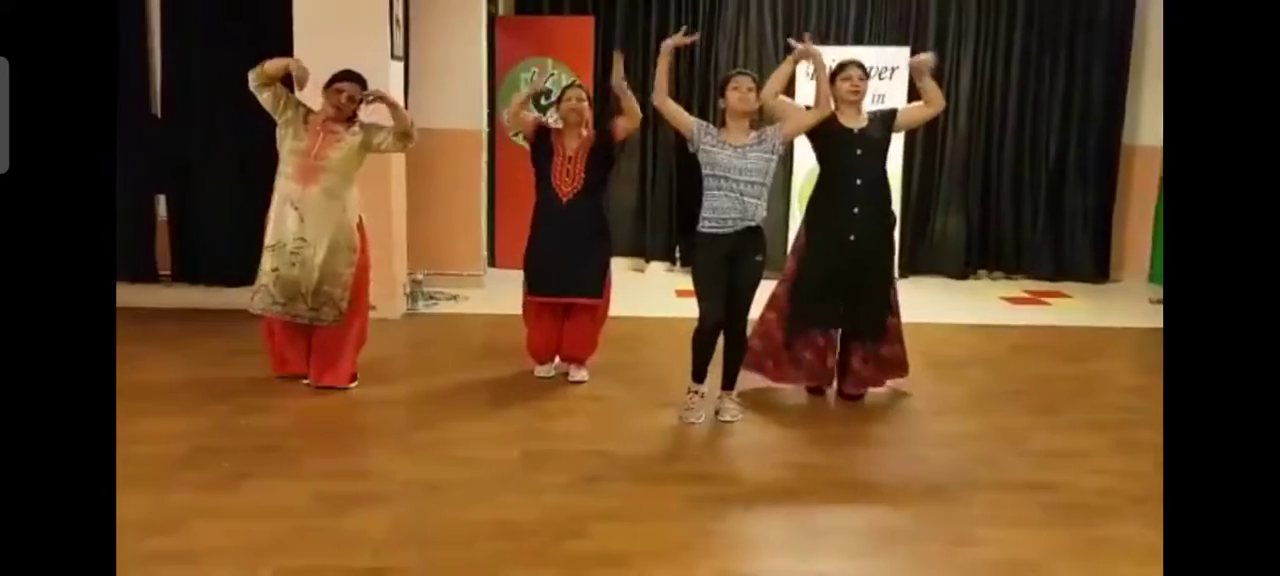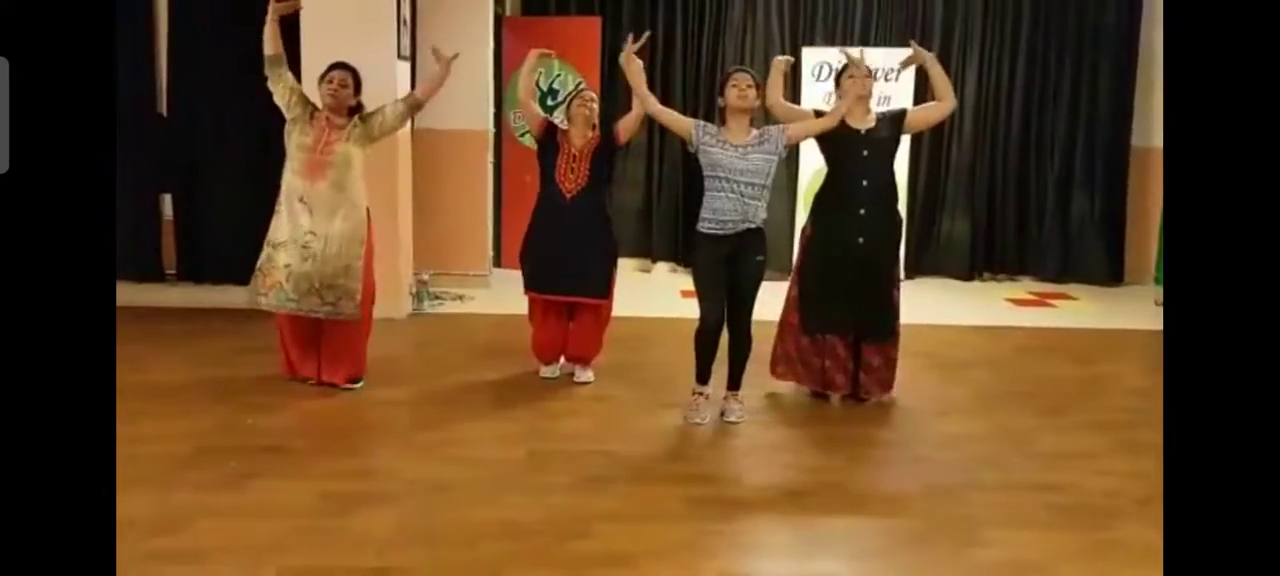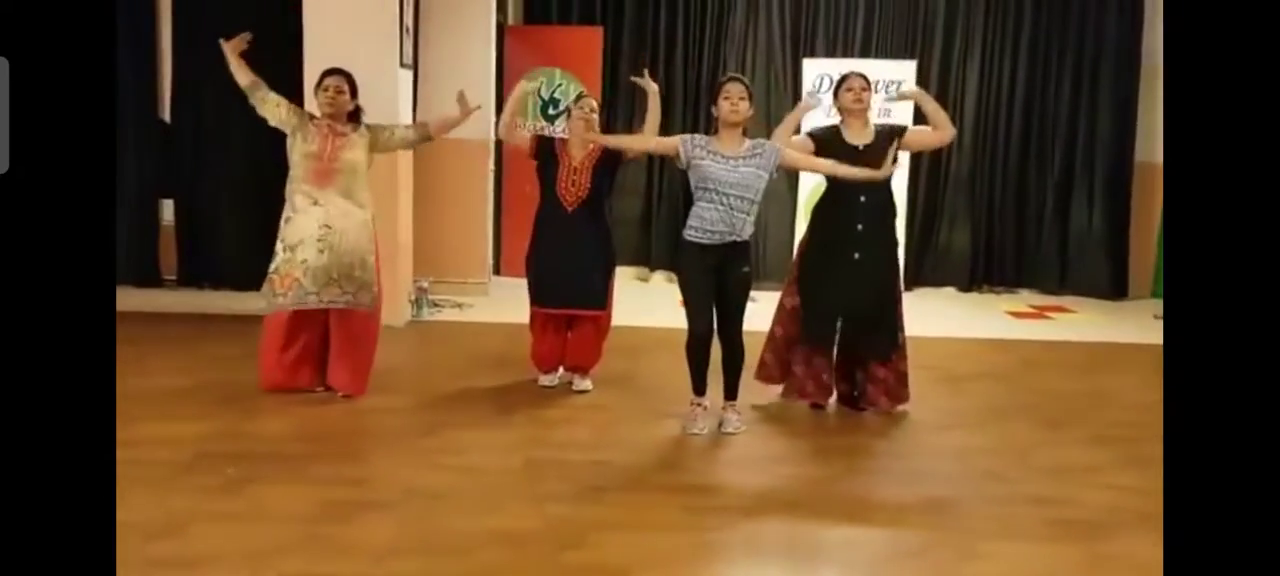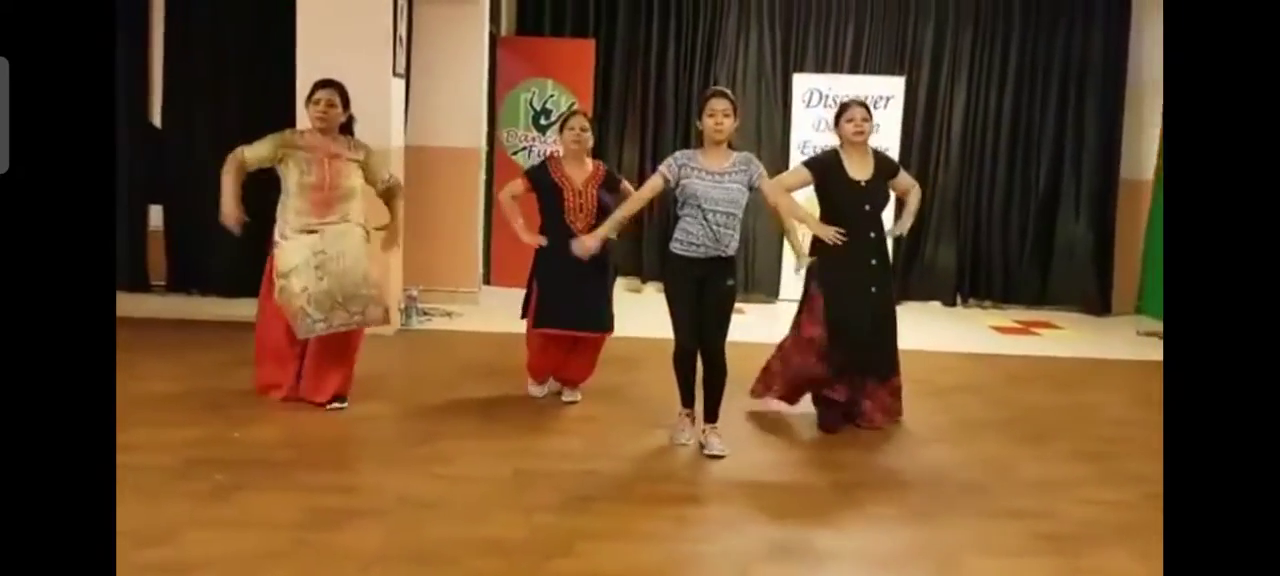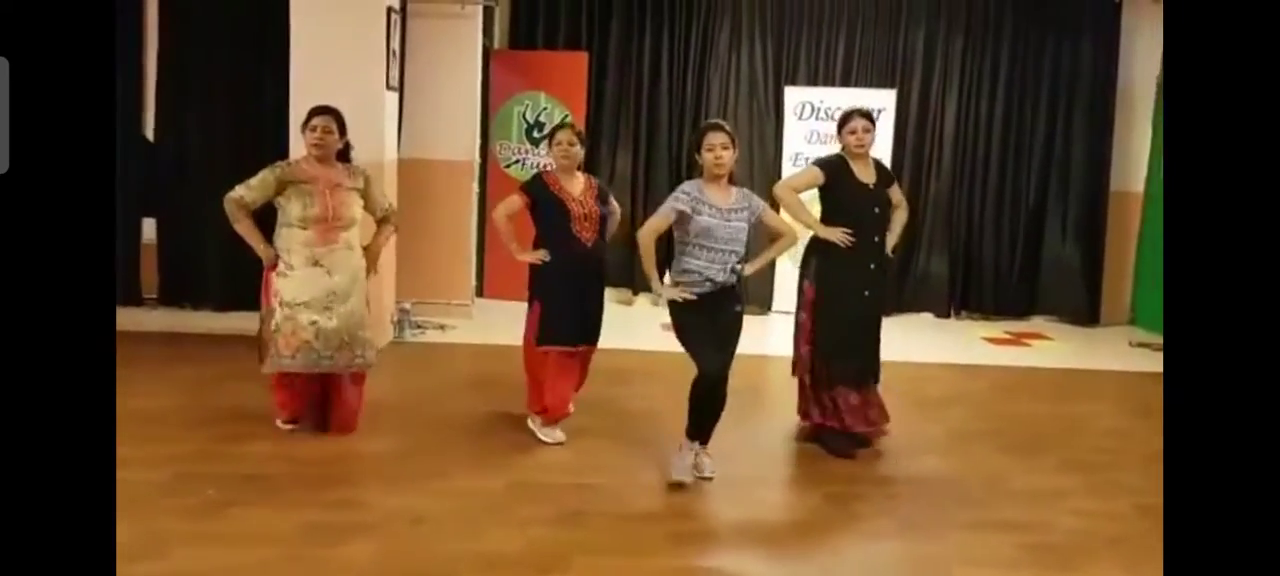
dt=0.5s
person 1, frame 1
left shoulder: (771, 138)
right shoulder: (703, 135)
left elbow: (821, 111)
right elbow: (661, 100)
left wrist: (816, 63)
right wrist: (665, 53)
left hip: (749, 241)
right hip: (710, 240)
left knee: (737, 321)
right knee: (711, 318)
left ankle: (728, 393)
right ankle: (696, 390)
person 1, frame 2
left shoulder: (773, 138)
right shoulder: (704, 135)
left elbow: (827, 122)
right elbow: (653, 107)
right wrist: (630, 67)
left hip: (750, 241)
right hip: (710, 239)
left knee: (740, 321)
right knee: (711, 318)
left ankle: (733, 394)
right ankle: (700, 391)
person 1, frame 3
left shoulder: (765, 152)
right shoulder: (694, 146)
left elbow: (820, 164)
right elbow: (643, 143)
left wrist: (874, 173)
right wrist: (593, 139)
left hip: (736, 252)
right hip: (696, 249)
left knee: (730, 331)
right knee: (699, 329)
left ankle: (731, 405)
right ankle: (698, 402)
person 1, frame 4
left shoulder: (747, 165)
right shoulder: (681, 162)
left elbow: (780, 201)
right elbow: (640, 198)
left wrist: (816, 229)
right wrist: (601, 232)
left hip: (722, 266)
right hip: (681, 262)
left knee: (713, 347)
right knee: (685, 343)
left ankle: (711, 426)
right ankle: (686, 414)
person 1, frame 5
left shoulder: (747, 200)
right shoulder: (688, 194)
left elbow: (788, 234)
right elbow: (646, 234)
left wrist: (753, 266)
right wrist: (657, 285)
left hip: (727, 298)
right hip: (689, 298)
left knee: (719, 376)
right knee: (709, 369)
left ankle: (702, 447)
right ankle: (689, 441)
person 2, frame 1
left shoulder: (360, 134)
right shoulder: (292, 117)
left elbow: (404, 138)
right elbow: (257, 81)
left wrist: (390, 103)
right wrist: (290, 64)
left hip: (336, 229)
right hip: (289, 225)
left knee: (335, 300)
right knee: (288, 295)
left ankle: (336, 371)
right ankle: (299, 366)
person 2, frame 2
left shoulder: (364, 128)
right shoulder: (298, 114)
left elbow: (409, 104)
right elbow: (275, 69)
left wrist: (442, 72)
left hip: (343, 225)
right hip: (295, 222)
left knee: (343, 298)
right knee: (295, 297)
left ankle: (343, 371)
right ankle: (307, 367)
person 2, frame 3
left shoulder: (367, 135)
right shoulder: (297, 124)
left elbow: (417, 134)
right elbow: (258, 94)
left wrist: (459, 117)
right wrist: (231, 55)
left hip: (350, 229)
right hip: (302, 229)
left knee: (349, 305)
right knee: (299, 304)
left ankle: (345, 378)
right ankle: (302, 375)
person 2, frame 4
left shoulder: (359, 152)
right shoulder: (287, 143)
left elbow: (391, 187)
right elbow: (238, 159)
left wrist: (395, 222)
right wrist: (230, 201)
left hip: (344, 248)
right hip: (295, 246)
left knee: (339, 317)
right knee: (290, 319)
left ankle: (330, 389)
right ankle: (287, 386)
person 2, frame 5
left shoulder: (358, 179)
right shoulder: (283, 174)
left elbow: (388, 216)
right elbow: (235, 202)
left wrist: (375, 249)
right wrist: (261, 247)
left hip: (344, 278)
right hip: (294, 273)
left knee: (343, 347)
right knee: (297, 341)
left ankle: (334, 417)
right ankle: (292, 408)
person 3, frame 1
left shoulder: (883, 122)
right shoulder: (819, 122)
left elbow: (935, 106)
right elbow: (769, 99)
left wrist: (922, 74)
left hip: (873, 230)
right hip: (826, 226)
left knee: (867, 305)
right knee: (815, 300)
left ankle: (855, 378)
right ankle: (815, 372)
person 3, frame 2
left shoulder: (893, 122)
right shoulder: (825, 122)
left elbow: (947, 104)
right elbow: (774, 104)
left wrist: (928, 61)
right wrist: (778, 67)
left hip: (879, 230)
right hip: (832, 227)
left knee: (872, 306)
right knee: (826, 304)
left ankle: (861, 380)
right ankle: (822, 379)
person 3, frame 3
left shoulder: (891, 135)
right shoulder: (824, 138)
left elbow: (945, 134)
right elbow: (777, 149)
left wrist: (920, 97)
right wrist: (800, 110)
left hip: (876, 241)
right hip: (830, 238)
left knee: (870, 316)
right knee: (820, 312)
left ankle: (855, 388)
right ankle: (815, 387)
person 3, frame 4
left shoulder: (883, 164)
right shoulder: (825, 164)
left elbow: (912, 188)
right elbow: (775, 187)
left wrist: (906, 219)
left hip: (874, 263)
right hip: (834, 263)
left knee: (873, 338)
right knee: (836, 336)
left ankle: (858, 405)
right ankle: (830, 403)
person 3, frame 5
left shoulder: (881, 172)
right shoulder: (830, 167)
left elbow: (900, 206)
right elbow: (783, 189)
left wrist: (891, 238)
right wrist: (819, 228)
left hip: (869, 271)
right hip: (831, 267)
left knee: (861, 345)
right knee: (833, 345)
left ankle: (852, 422)
right ankle: (829, 425)
person 4, frame 1
left shoulder: (601, 141)
right shoulder: (543, 138)
left elbow: (634, 119)
right elbow: (512, 115)
left wrist: (620, 87)
right wrist: (532, 90)
left hip: (589, 238)
right hip: (548, 236)
left knee: (585, 300)
right knee: (545, 298)
left ankle: (577, 359)
right ankle: (544, 356)
person 4, frame 2
left shoulder: (606, 144)
right shoulder: (550, 139)
left elbow: (639, 111)
right elbow: (525, 100)
right wrist: (533, 61)
left hip: (591, 238)
right hip: (550, 236)
left knee: (590, 303)
right knee: (548, 302)
left ankle: (581, 360)
right ankle: (549, 358)
person 4, frame 3
left shoulder: (608, 155)
right shoulder: (547, 149)
left elbow: (648, 138)
right elbow: (506, 133)
left wrist: (653, 95)
right wrist: (518, 95)
left hip: (592, 245)
right hip: (550, 243)
left knee: (589, 311)
right knee: (548, 309)
left ankle: (580, 368)
right ankle: (548, 366)
person 4, frame 4
left shoulder: (604, 174)
right shoulder: (545, 171)
left elbow: (631, 195)
right elbow: (506, 194)
right wrist: (523, 231)
left hip: (595, 264)
right hip: (555, 262)
left knee: (590, 328)
right knee: (548, 326)
left ankle: (571, 381)
right ankle: (539, 376)
person 4, frame 5
left shoulder: (595, 186)
right shoulder: (540, 184)
left elbow: (614, 213)
right elbow: (500, 213)
right wrist: (520, 252)
left hip: (589, 278)
right hip: (553, 277)
left knee: (581, 345)
right knee: (553, 347)
left ankle: (561, 398)
right ankle: (543, 415)
